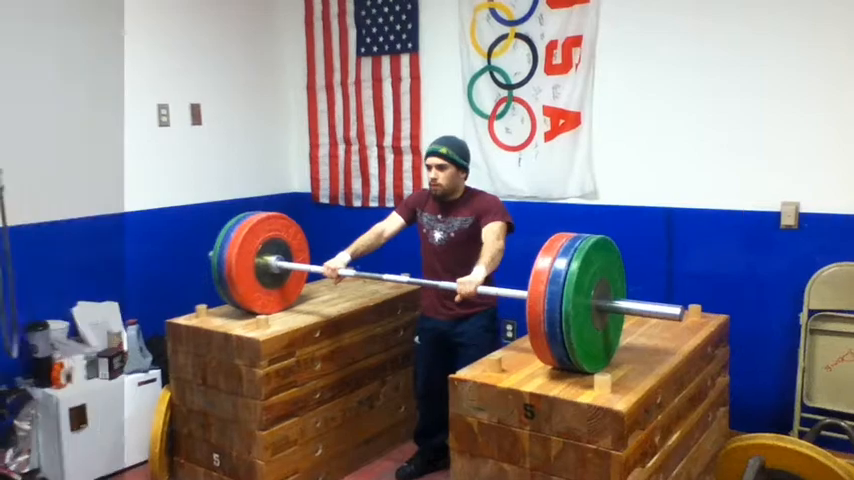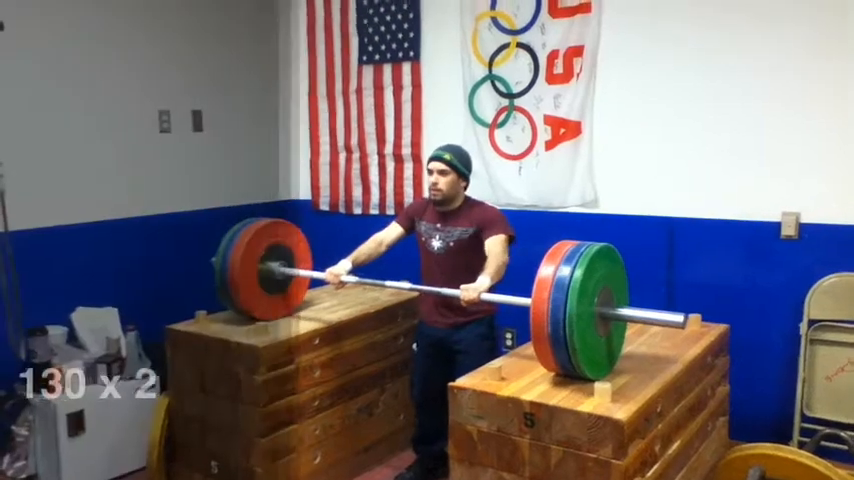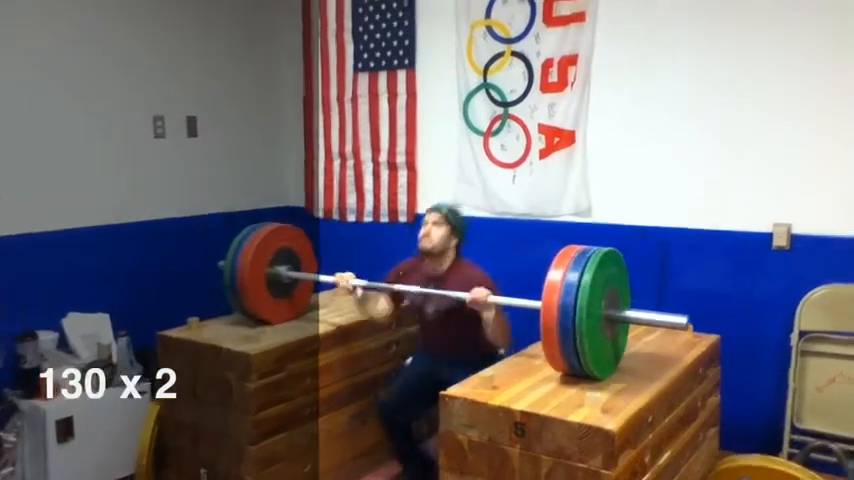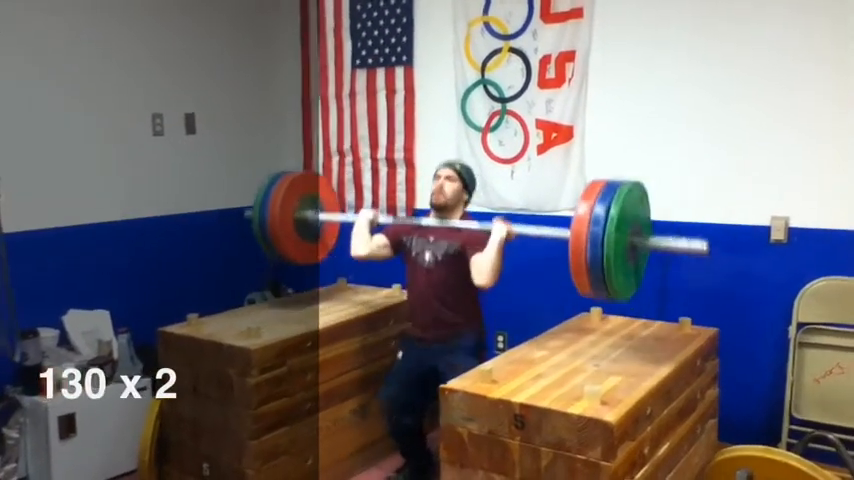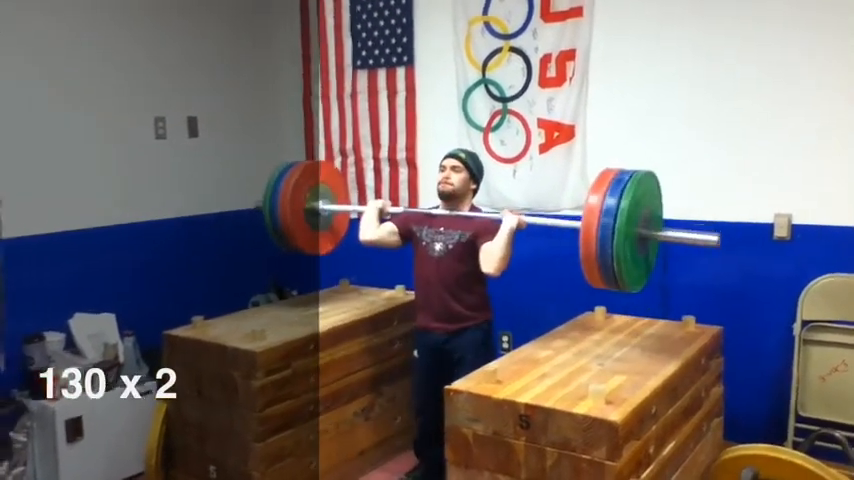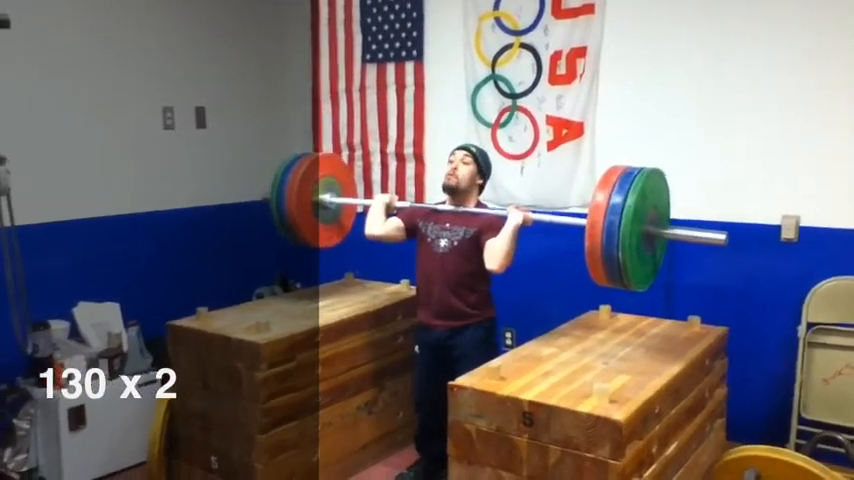
dt=0.7s
person 1, frame 1
left shoulder: (486, 205)
right shoulder: (420, 201)
left elbow: (494, 241)
right elbow: (383, 230)
left wrist: (478, 275)
right wrist: (345, 256)
left hip: (475, 319)
right hip: (432, 316)
right knee: (427, 388)
right ankle: (431, 451)
person 1, frame 2
left shoulder: (485, 216)
right shoulder: (419, 210)
left elbow: (498, 254)
right elbow: (382, 239)
left wrist: (482, 283)
right wrist: (347, 264)
left hip: (473, 327)
right hip: (430, 324)
right knee: (426, 396)
person 1, frame 3
left shoulder: (472, 280)
right shoulder: (404, 273)
left elbow: (502, 341)
right elbow: (378, 313)
left wrist: (487, 309)
right wrist: (356, 291)
left hip: (469, 364)
right hip: (430, 356)
right knee: (391, 407)
person 1, frame 4
left shoulder: (473, 235)
right shoulder: (408, 230)
left elbow: (483, 279)
right elbow: (361, 251)
left wrist: (498, 237)
right wrist: (364, 219)
left hip: (461, 344)
right hip: (418, 340)
right knee: (398, 409)
person 1, frame 5
left shoulder: (483, 225)
right shoulder: (416, 220)
left elbow: (492, 266)
right elbow: (369, 236)
left wrist: (509, 227)
right wrist: (374, 209)
left hip: (470, 333)
right hip: (428, 332)
right knee: (427, 406)
person 1, frame 6
left shoulder: (488, 221)
right shoulder: (422, 215)
left elbow: (495, 263)
right elbow: (375, 231)
left wrist: (513, 223)
right wrist: (381, 203)
left hip: (472, 331)
right hip: (429, 328)
right knee: (427, 402)
